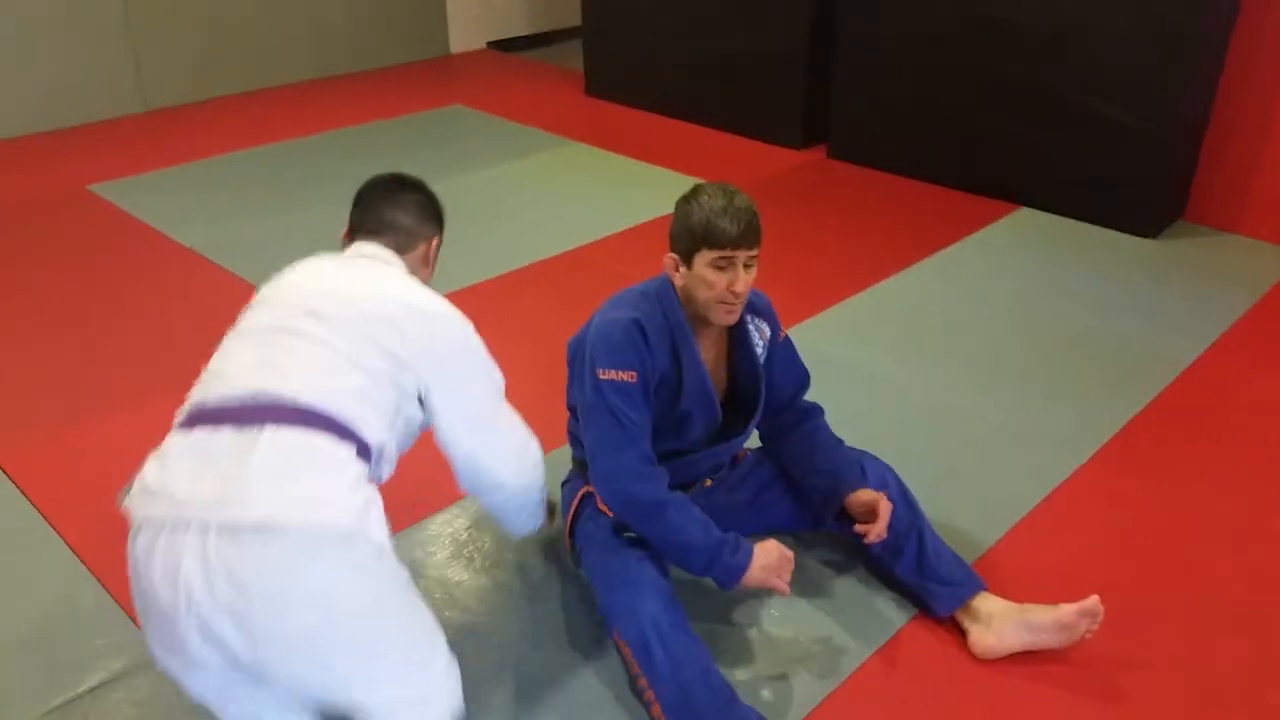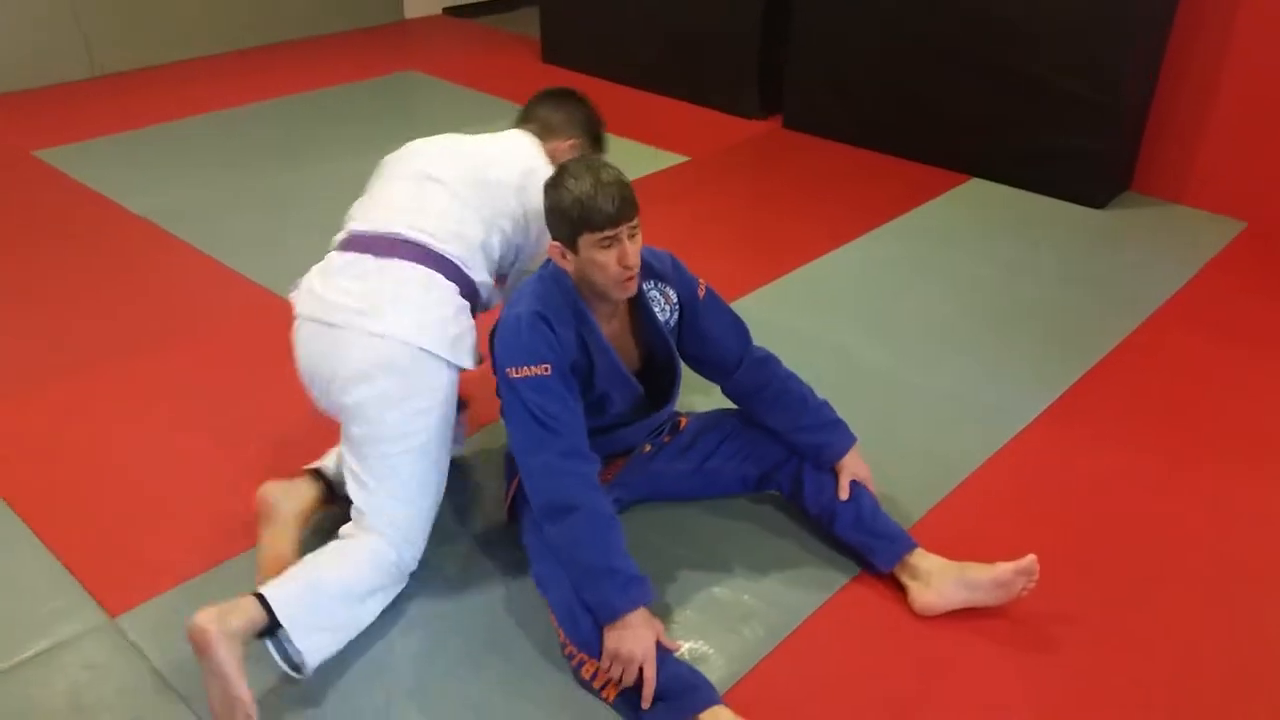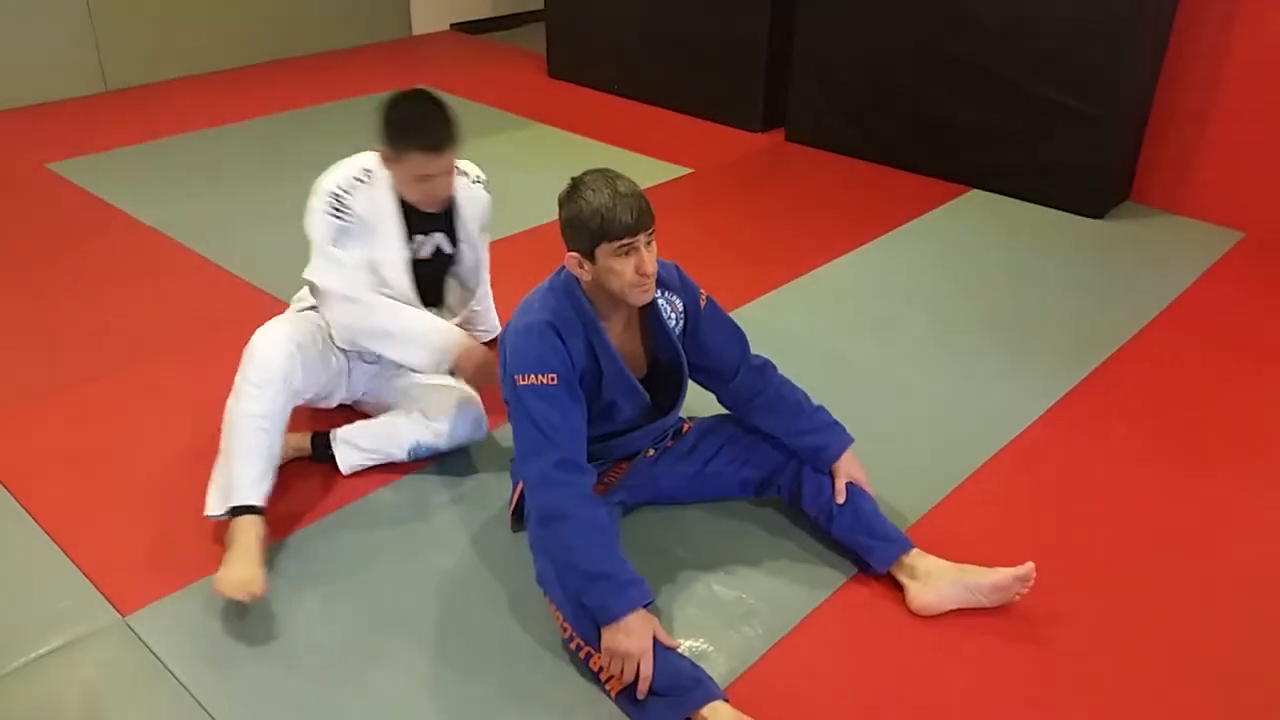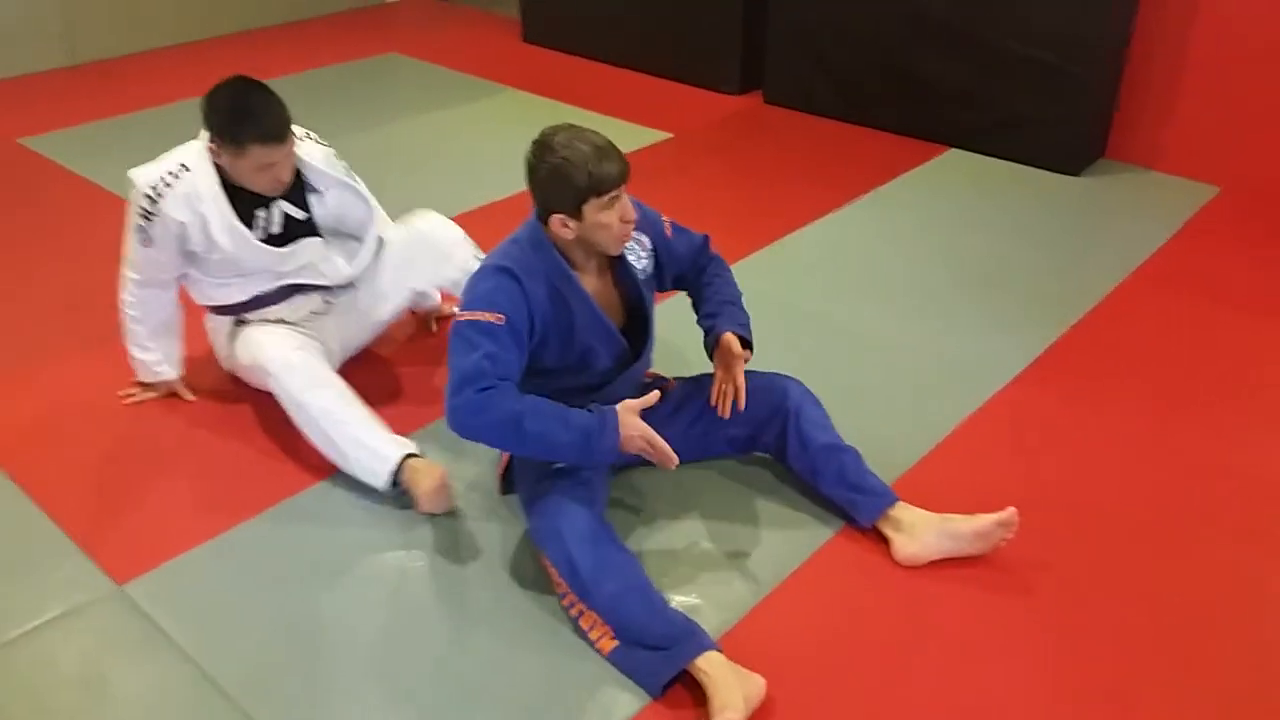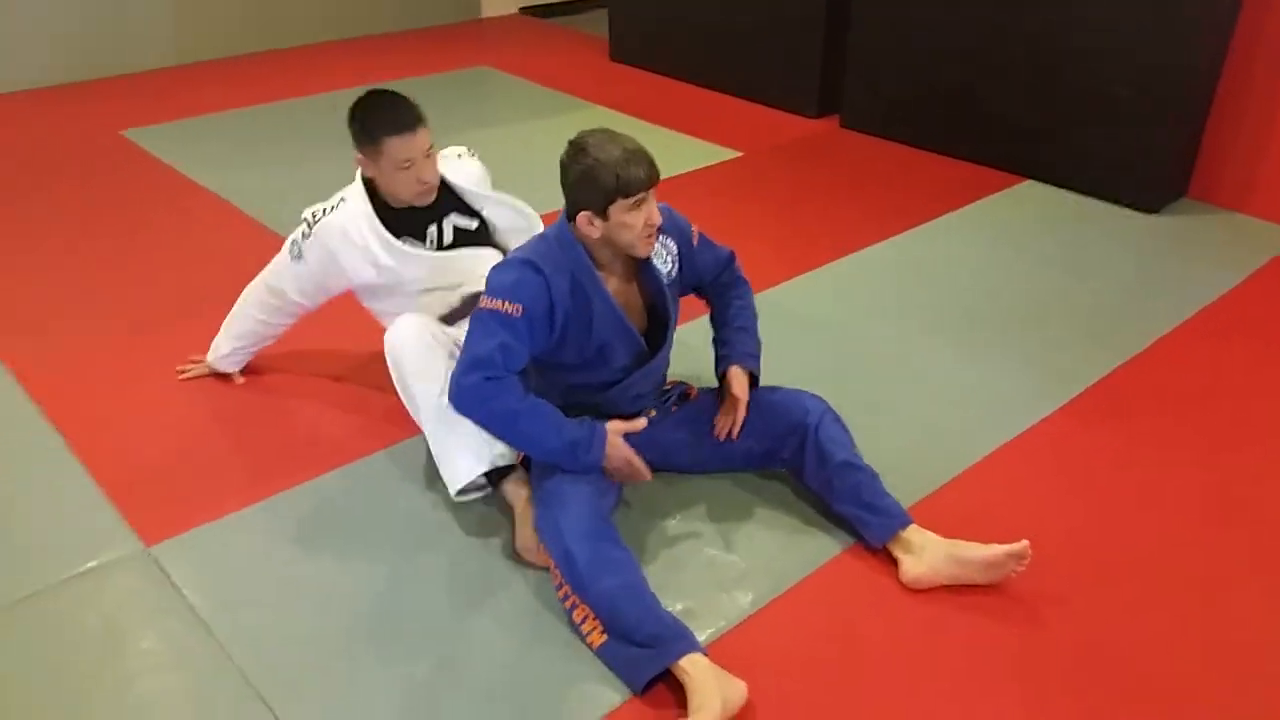
dt=0.7s
person 1, frame 1
left shoulder: (752, 316)
right shoulder: (621, 336)
left elbow: (789, 420)
right elbow: (626, 483)
left wrist: (847, 490)
right wrist: (734, 559)
left hip: (712, 477)
right hip: (622, 505)
left knee: (860, 475)
right knee: (641, 605)
left ankle: (980, 612)
person 1, frame 2
left shoulder: (659, 274)
right shoulder: (530, 329)
left elbow: (744, 367)
right elbow: (563, 481)
left wrist: (836, 442)
right wrist: (623, 605)
left hip: (651, 441)
right hip: (564, 476)
left knee: (795, 446)
right knee: (581, 583)
left ankle: (920, 570)
person 1, frame 3
left shoulder: (667, 287)
right shoulder: (538, 338)
left elbow: (744, 376)
right elbow: (560, 485)
left wrist: (832, 444)
right wrist: (619, 604)
left hip: (656, 447)
right hip: (575, 480)
left knee: (793, 450)
right knee: (581, 580)
left ankle: (916, 569)
person 1, frame 4
left shoulder: (634, 228)
right shoulder: (505, 285)
left elbow: (702, 264)
right elbow: (473, 406)
left wrist: (724, 332)
right wrist: (600, 433)
left hip: (634, 406)
right hip: (558, 440)
left knee: (777, 398)
right knee: (570, 532)
left ankle: (901, 522)
person 1, frame 5
left shoulder: (664, 233)
right shoulder: (531, 279)
left elbow: (725, 278)
right elbow: (476, 388)
left wrist: (739, 359)
right wrist: (588, 444)
left hip: (656, 410)
right hip: (577, 439)
left knee: (800, 415)
right knee: (572, 526)
left ankle: (911, 545)
person 2, frame 1
left shoulder: (288, 284)
right shoulder: (427, 316)
right elbow: (509, 475)
right wrist: (532, 514)
left hip: (167, 528)
right hip: (301, 538)
person 2, frame 2
left shoulder: (420, 149)
right shoulder: (543, 188)
left hip: (323, 317)
right hip: (404, 340)
right knee: (388, 541)
left ankle: (306, 491)
right ankle: (239, 622)
person 2, frame 3
left shoulder: (471, 190)
right shoulder: (345, 193)
left elbow: (470, 271)
right elbow: (352, 307)
left wrist: (486, 331)
right wrist: (444, 344)
left hip: (400, 360)
right hip: (334, 338)
left knee: (465, 419)
right knee: (276, 344)
left ankle: (308, 446)
right ankle: (245, 530)
person 2, frame 4
left shoulder: (310, 155)
right shoulder: (168, 195)
left elbow: (368, 226)
right elbow: (147, 285)
left wrist: (417, 289)
right wrist: (159, 369)
left hip: (342, 299)
right hip: (263, 327)
left knee: (428, 231)
right knee: (285, 362)
right ankle: (408, 469)
person 2, frame 5
left shoulder: (464, 171)
right shoulder: (338, 229)
left elbow: (523, 233)
right elbow: (276, 296)
right wrist: (226, 357)
right hip: (453, 345)
right knee: (410, 335)
right ankle: (514, 488)
